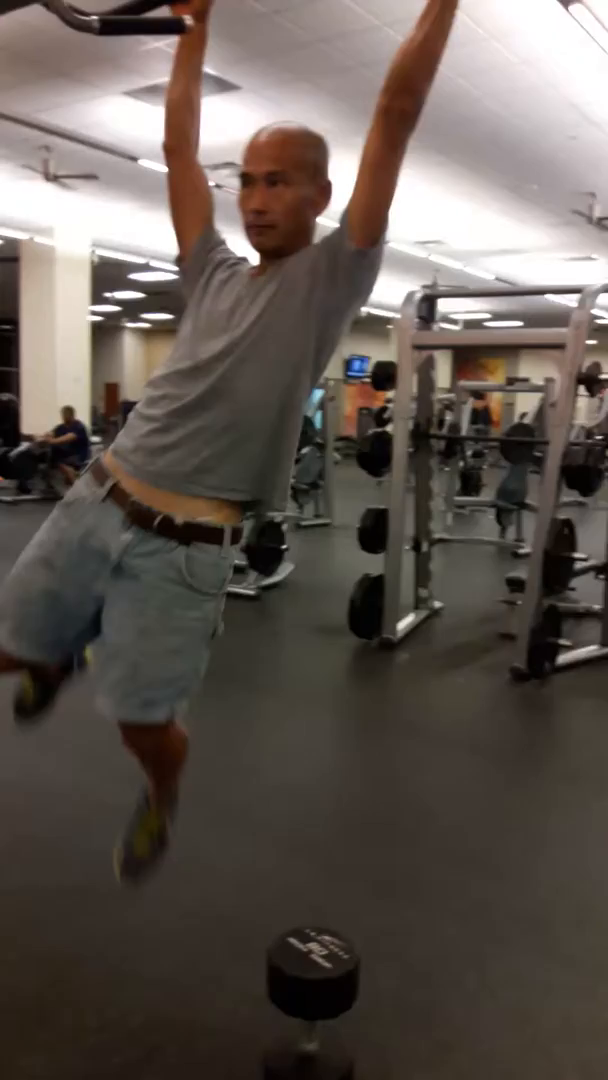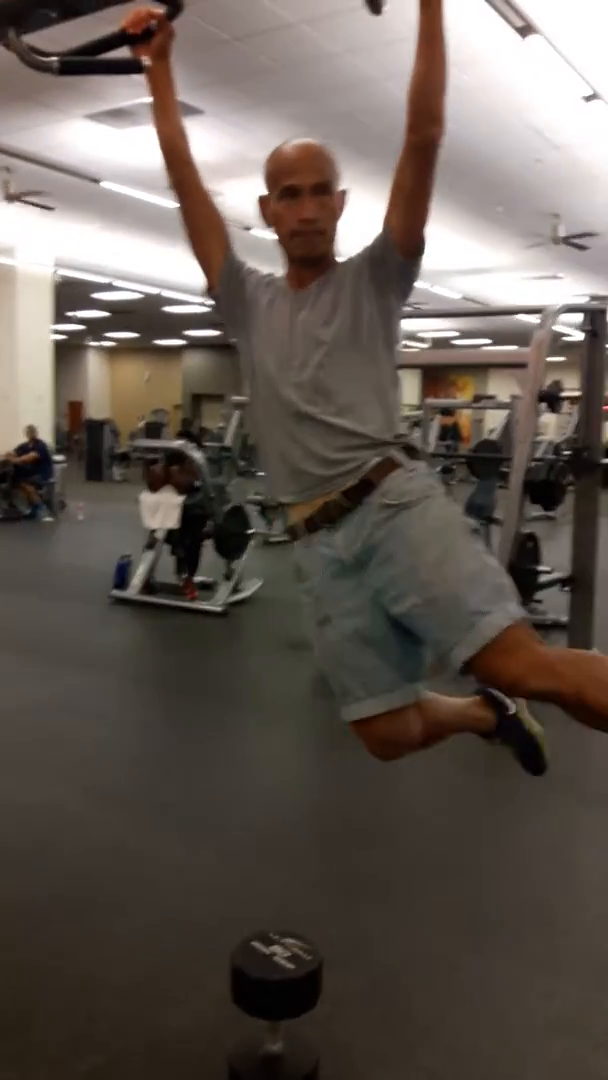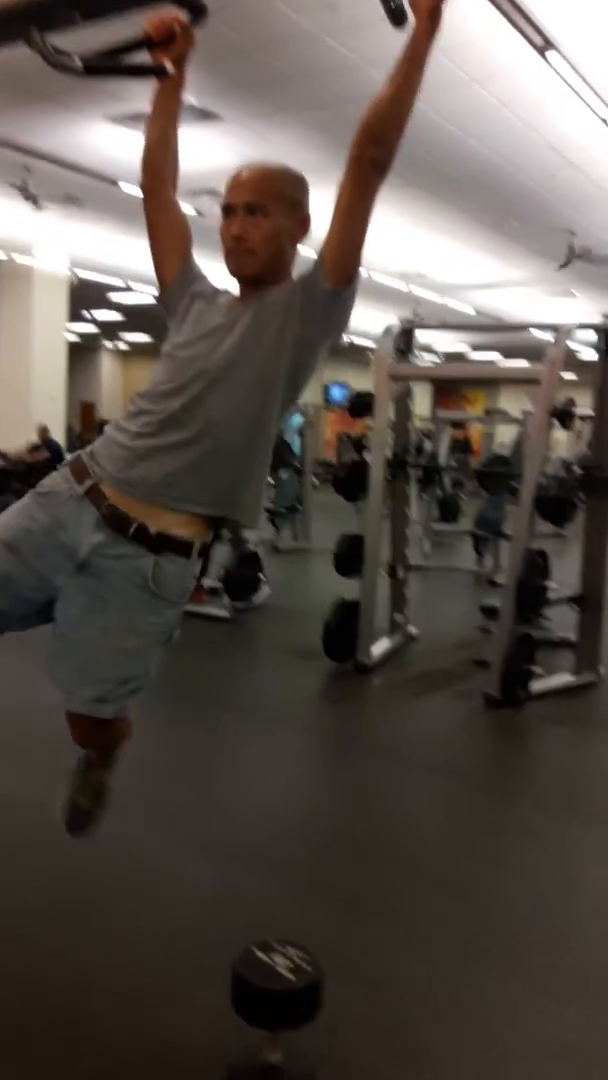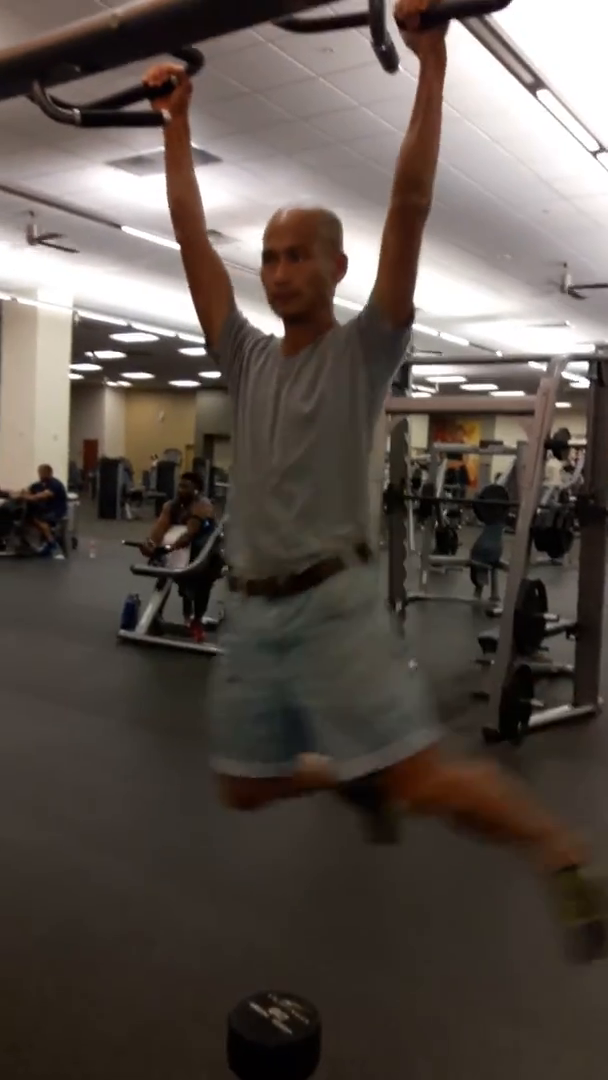
dt=1s
person 1, frame 1
left shoulder: (332, 277)
right shoulder: (215, 274)
left elbow: (394, 119)
right elbow: (179, 153)
left hip: (183, 549)
right hip: (96, 506)
left knee: (143, 724)
left ankle: (161, 799)
person 1, frame 2
left shoulder: (372, 279)
right shoulder: (247, 298)
left elbow: (422, 138)
right elbow: (184, 180)
right wrist: (158, 68)
left hip: (391, 504)
right hip: (318, 538)
left knee: (526, 664)
right knee: (387, 729)
right ankle: (482, 714)
person 1, frame 3
left shoulder: (310, 307)
right shoulder: (193, 302)
left elbow: (370, 164)
right elbow: (155, 190)
right wrist: (169, 72)
left hip: (147, 555)
left knee: (94, 716)
left ankle: (98, 765)
person 1, frame 4
left shoulder: (363, 347)
right shoulder: (244, 359)
left elbow: (408, 210)
right elbow: (193, 242)
right wrist: (176, 127)
left hip: (329, 601)
right hip: (253, 610)
left knee: (415, 778)
right knee: (244, 785)
right ankle: (346, 770)
